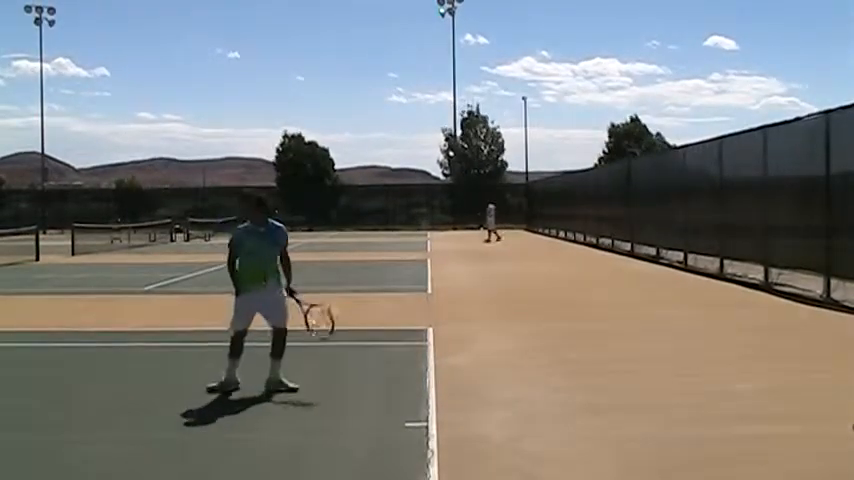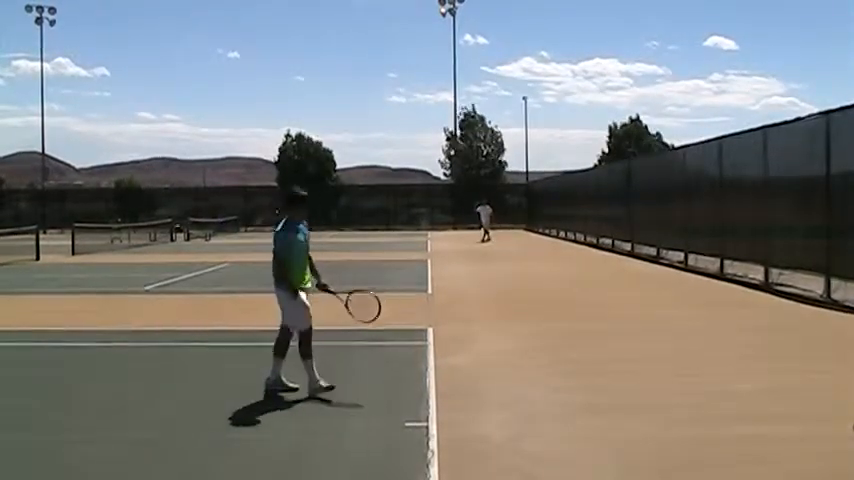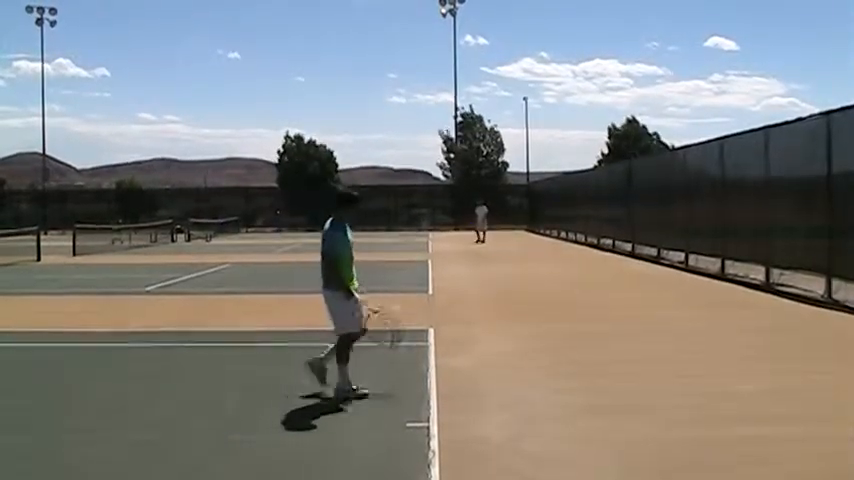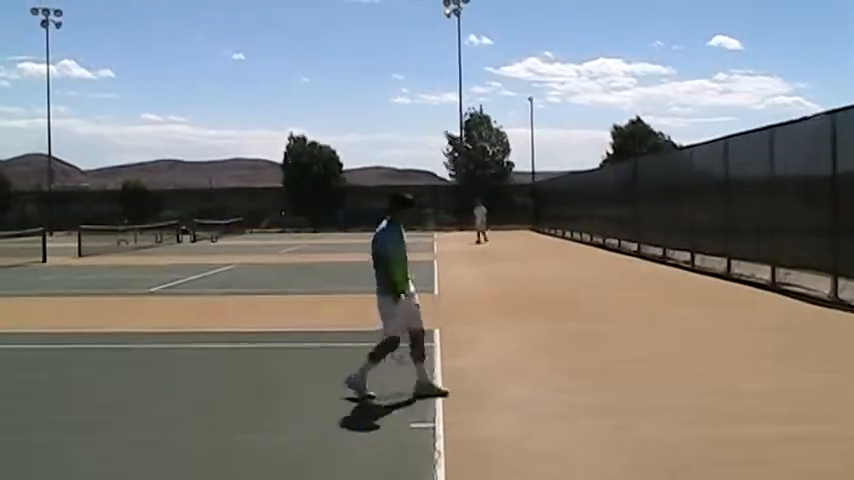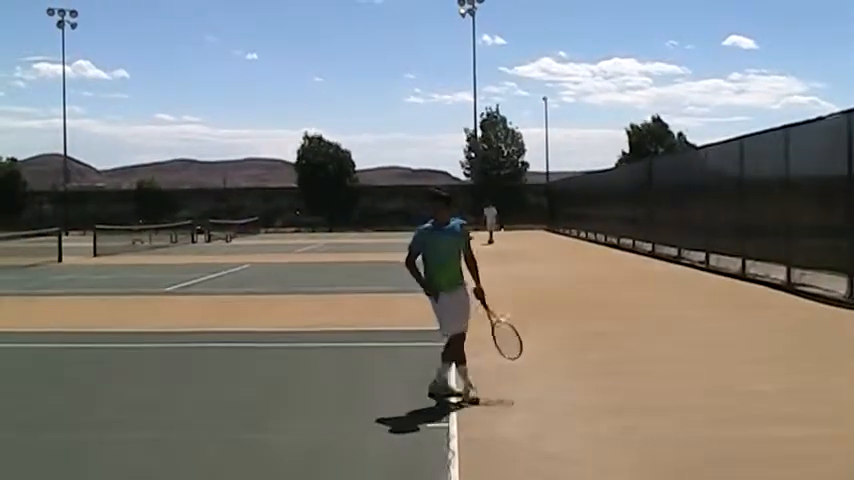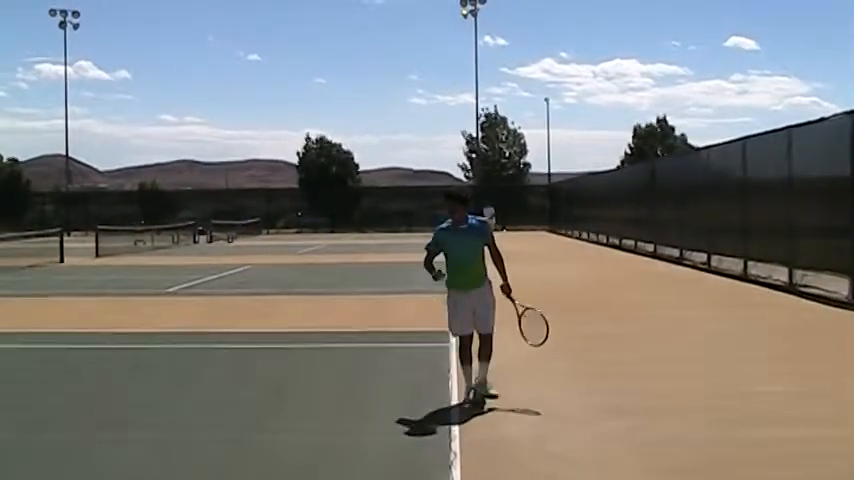
dt=0.4s
person 1, frame 1
left shoulder: (279, 230)
right shoulder: (241, 233)
left elbow: (284, 258)
right elbow: (231, 261)
left wrist: (289, 283)
right wrist: (237, 288)
left hip: (274, 290)
right hip: (247, 291)
left knee: (280, 331)
right knee: (239, 333)
left ankle: (274, 378)
right ankle: (229, 379)
person 1, frame 2
left shoulder: (303, 227)
right shoulder: (283, 232)
right elbow: (279, 265)
left wrist: (317, 278)
right wrist: (292, 289)
left hip: (301, 286)
right hip: (289, 290)
left knee: (287, 331)
right knee: (305, 331)
left ankle: (274, 378)
right ankle: (314, 383)
person 1, frame 3
left shoulder: (343, 227)
right shoulder: (333, 231)
right elbow: (329, 264)
right wrist: (346, 289)
left hip: (347, 288)
right hip: (339, 291)
left knee: (358, 331)
right knee: (348, 334)
left ankle: (319, 361)
right ankle: (343, 386)
person 1, frame 4
left shoulder: (398, 229)
right shoulder: (385, 233)
right elbow: (379, 263)
right wrist: (393, 289)
left hip: (407, 290)
right hip: (392, 294)
left knee: (417, 335)
right knee: (392, 340)
left ankle: (423, 383)
right ankle: (358, 378)
person 1, frame 5
left shoulder: (460, 227)
right shoulder: (424, 233)
left elbow: (468, 256)
right elbow: (410, 261)
left wrist: (477, 285)
right wrist: (425, 286)
left hip: (459, 289)
right hip: (440, 293)
left knee: (456, 339)
right knee: (456, 338)
left ankle: (440, 383)
right ankle: (467, 386)
person 1, frame 6
left shoulder: (482, 226)
right shoulder: (442, 232)
left elbow: (494, 253)
right elbow: (428, 260)
left wrist: (505, 281)
right wrist: (432, 271)
left hip: (482, 288)
right hip: (458, 292)
left knee: (486, 336)
right knee: (465, 339)
left ankle: (482, 384)
right ankle: (470, 386)
